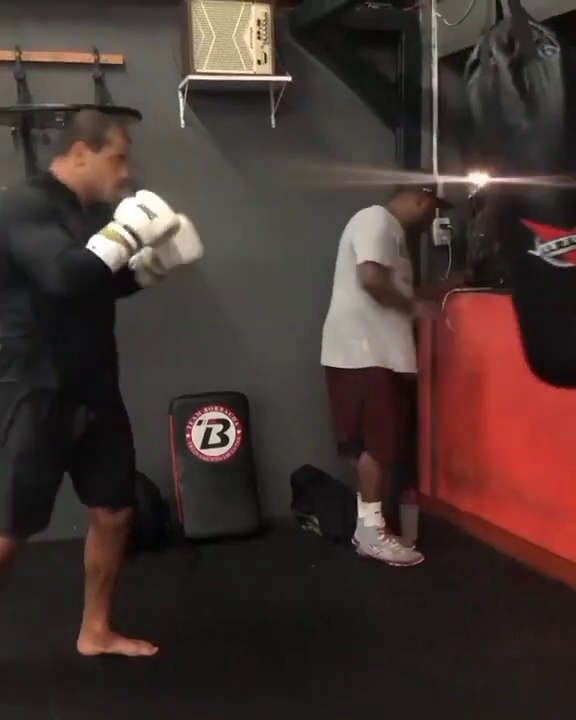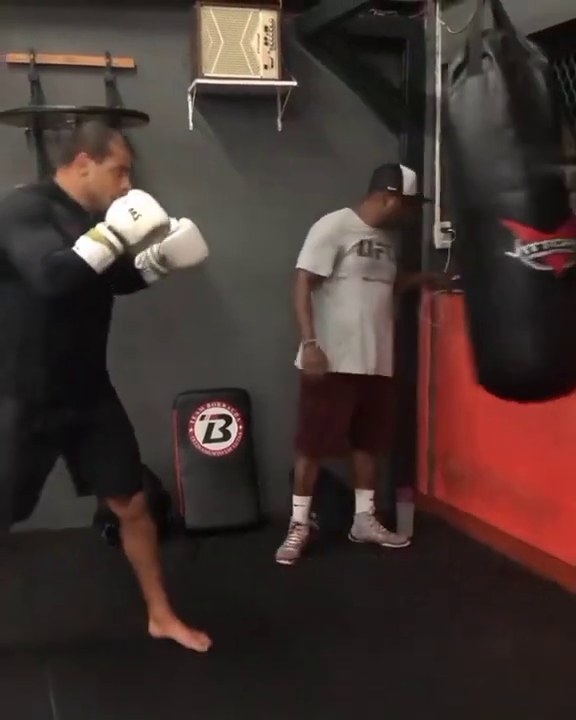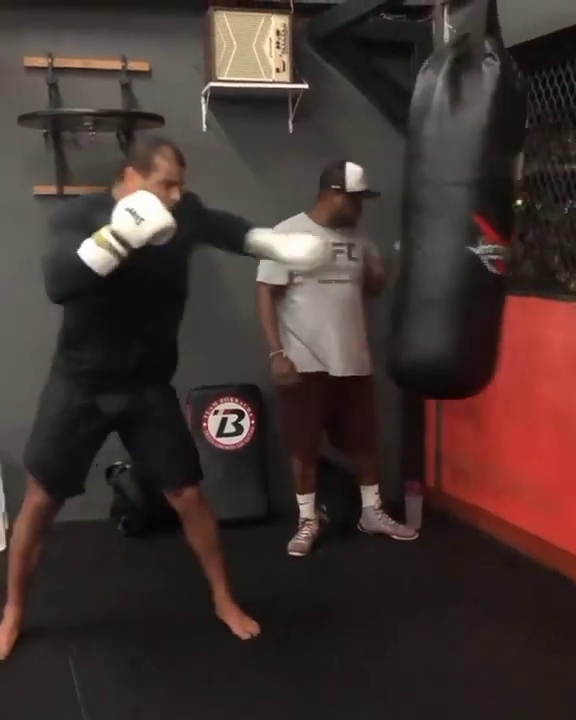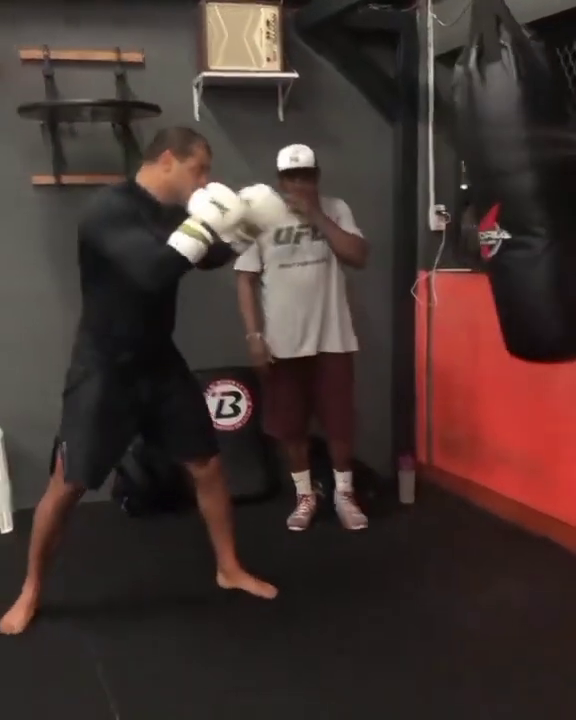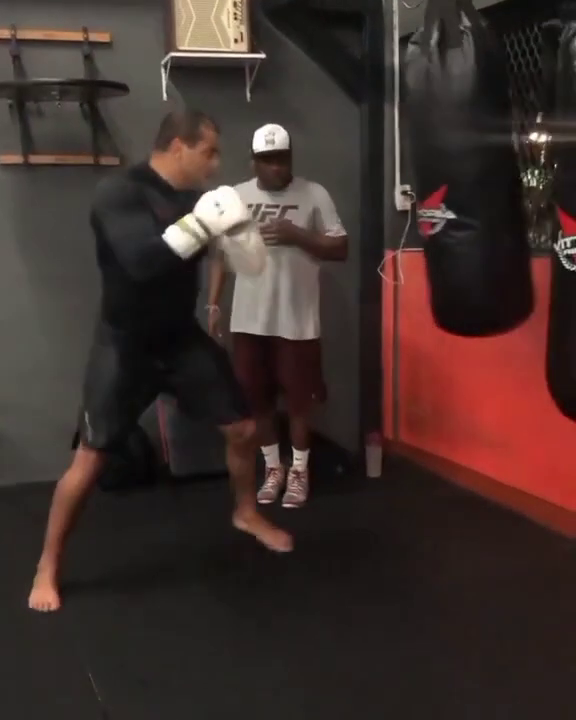
dt=0.5s
person 1, frame 1
left shoulder: (93, 209)
right elbow: (64, 278)
left wrist: (157, 258)
right wrist: (128, 231)
left hip: (95, 391)
left knee: (113, 514)
left ankle: (96, 630)
person 1, frame 2
left shoulder: (93, 216)
left elbow: (119, 278)
right elbow: (51, 278)
left wrist: (161, 255)
right wrist: (116, 232)
left hip: (90, 392)
left knee: (131, 505)
left ankle: (161, 616)
person 1, frame 3
left shoulder: (183, 215)
right shoulder: (78, 216)
left elbow: (228, 229)
right elbow: (61, 285)
left wrist: (278, 243)
right wrist: (119, 232)
left hip: (147, 386)
right hip: (78, 381)
left knee: (189, 498)
right knee: (42, 500)
left ankle: (224, 601)
person 1, frame 4
left shoulder: (168, 207)
right shoulder: (109, 209)
left elbow: (205, 257)
right elbow: (152, 271)
left wrist: (242, 228)
right wrist: (202, 223)
left hip: (159, 362)
right hip: (104, 369)
left knee: (208, 467)
right knee: (67, 486)
left ankle: (230, 569)
person 1, frame 5
left shoulder: (190, 192)
right shoulder: (119, 193)
right elbow: (113, 259)
left wrist: (232, 237)
right wrist: (202, 225)
left hip: (182, 335)
right hip: (124, 341)
left knee: (243, 431)
right knee: (91, 460)
left ankle: (248, 516)
right ankle: (48, 566)
person 2, frame 1
left shoulder: (392, 230)
right shoulder: (376, 220)
right elbow: (371, 278)
right wrist: (416, 306)
left hip: (384, 353)
right hip: (360, 352)
left knee: (381, 442)
right knee: (372, 442)
left ankle: (368, 526)
right ankle: (373, 534)
person 2, frame 2
left shoulder: (386, 236)
right shoulder: (333, 227)
right elbow: (303, 285)
left wrist: (423, 279)
right wrist: (309, 344)
left hip: (375, 361)
right hip: (331, 359)
left knee: (369, 442)
right knee: (313, 442)
left ankle: (364, 520)
right ankle: (298, 525)
person 2, frame 3
left shoulder: (357, 236)
right shoulder: (287, 234)
left elbow: (374, 287)
right elbow: (267, 297)
left wrist: (372, 262)
right wrist: (277, 353)
left hip: (353, 360)
right hip: (305, 362)
left knee: (364, 439)
right knee: (304, 445)
left ankle: (373, 512)
right ankle: (308, 521)
person 2, frame 4
left shoulder: (335, 210)
left elbow: (359, 257)
right elbow: (246, 281)
left wrist: (318, 217)
right wrist: (254, 335)
left hip: (332, 339)
right hip: (282, 344)
left knee: (339, 421)
right knee: (289, 426)
left ankle: (343, 494)
right ankle: (305, 496)
person 2, frame 5
left shoulder: (314, 195)
right shoulder: (237, 197)
left elbow: (339, 249)
right elbow: (222, 252)
left wrist: (297, 235)
right wrist: (212, 304)
left hip: (295, 321)
right hip: (247, 320)
left knee: (299, 399)
right knee: (255, 400)
left ankle: (299, 471)
right ankle: (274, 468)
